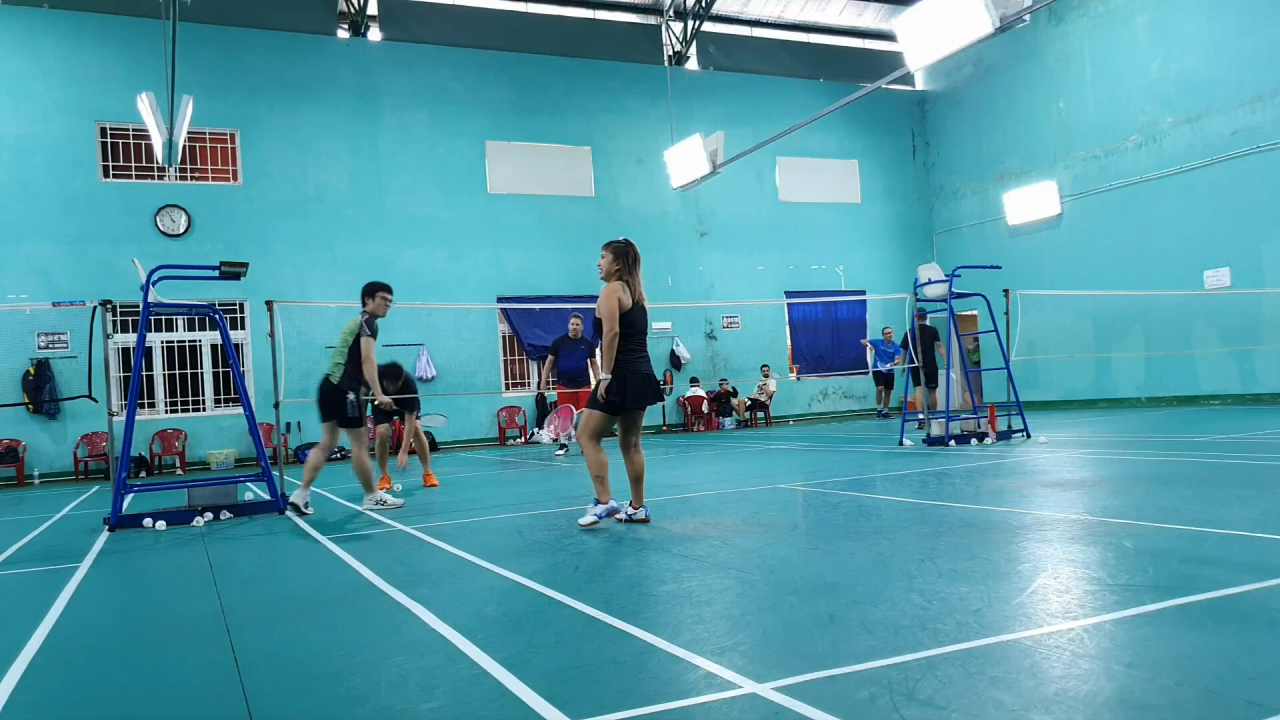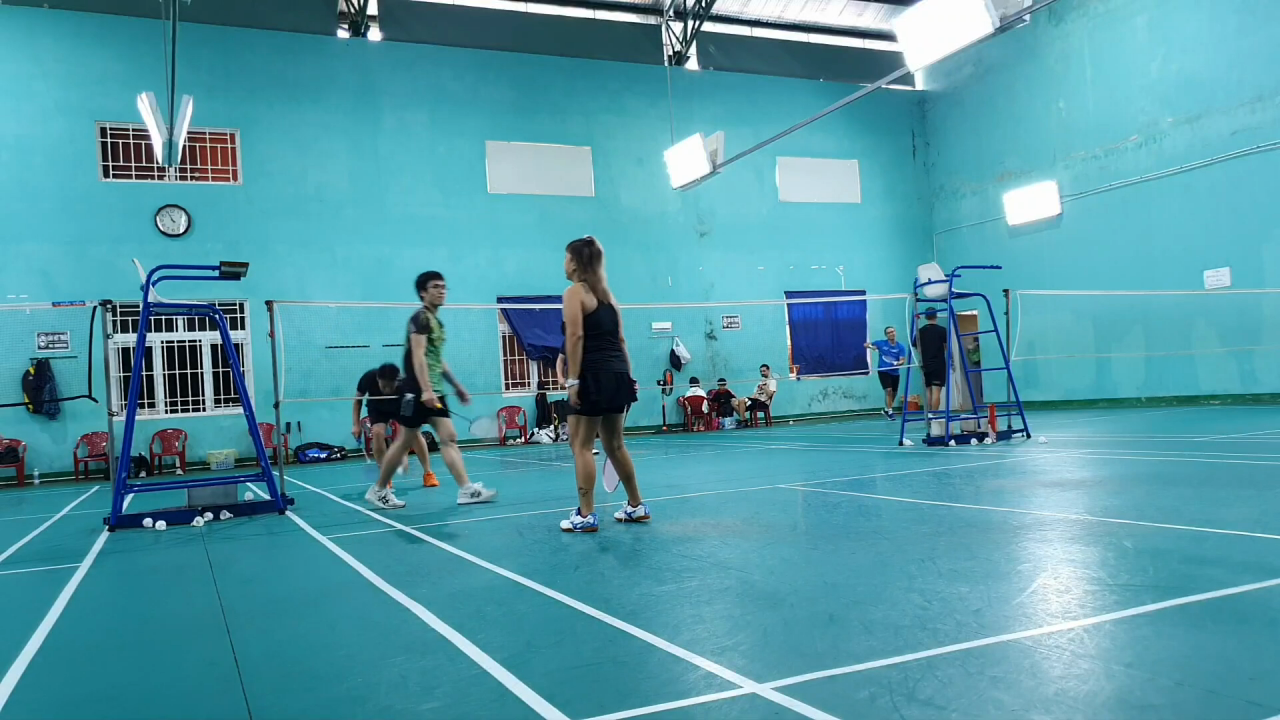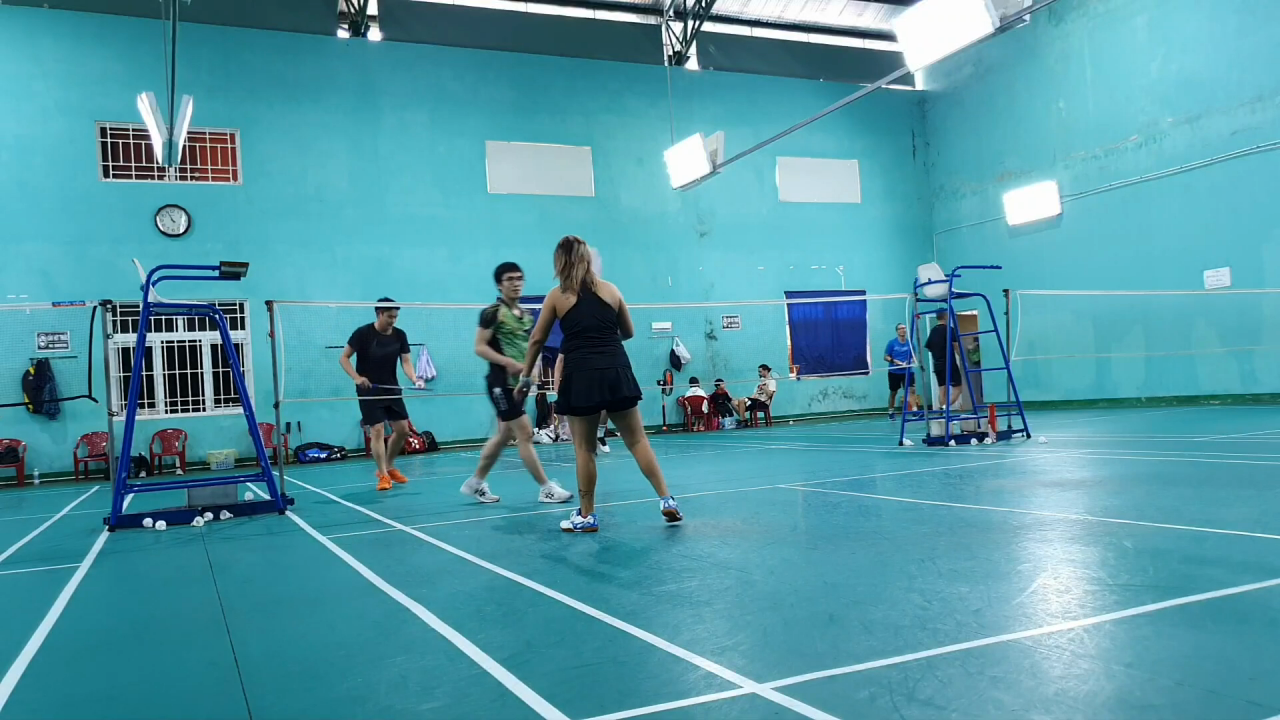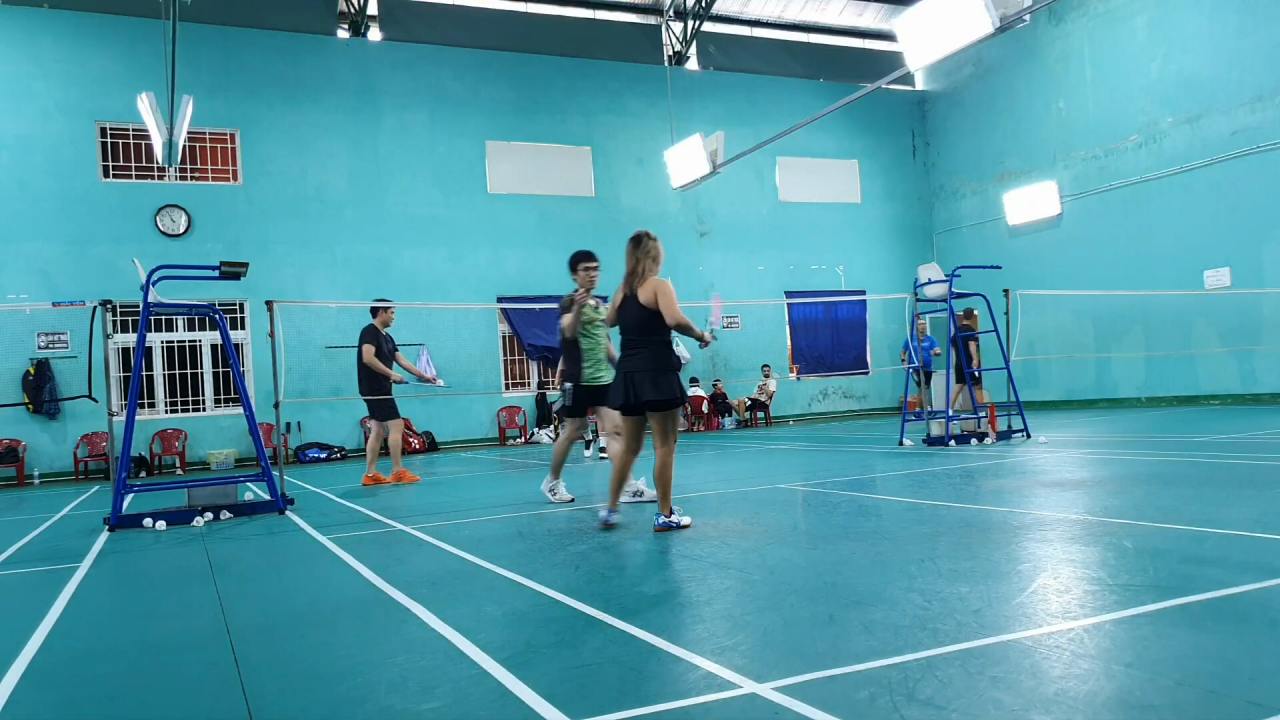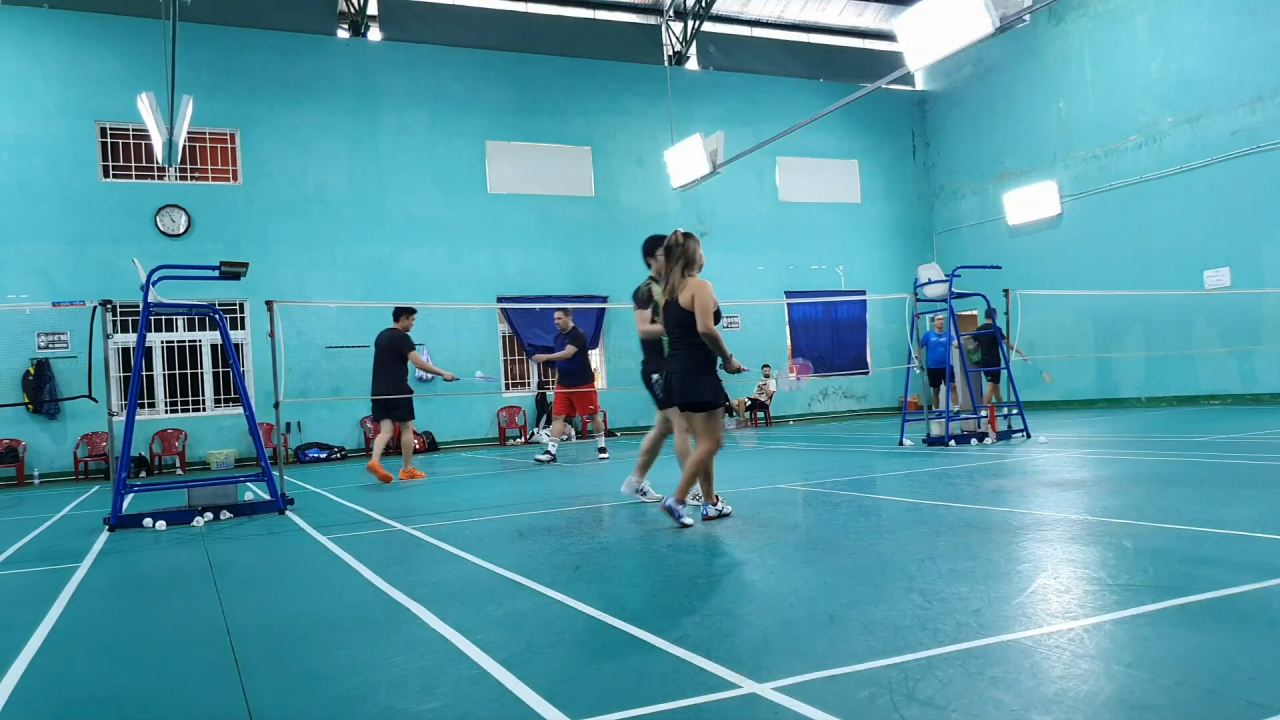
dt=0.5s
person 1, frame 1
left shoulder: (611, 290)
right shoulder: (636, 293)
left elbow: (612, 334)
left wrist: (605, 375)
left hip: (621, 376)
right hip: (640, 375)
left knee: (588, 437)
right knee: (631, 444)
left ankle: (604, 501)
right ankle: (638, 507)
person 1, frame 2
left shoulder: (574, 292)
right shoulder: (606, 294)
left elbow: (575, 338)
left wrist: (572, 380)
right wrist: (627, 377)
left hip: (593, 377)
right hip: (616, 375)
left knee: (581, 446)
right knee: (615, 445)
left ankle: (586, 515)
right ankle: (636, 505)
person 1, frame 3
left shoulder: (557, 296)
right shoulder: (609, 289)
left elbow: (536, 341)
right elbow: (628, 332)
left wrist: (526, 377)
left hip: (581, 377)
right hip: (617, 372)
left knee: (585, 449)
right knee: (637, 440)
left ankle: (586, 515)
right ankle: (666, 499)
person 1, frame 4
left shoulder: (622, 291)
right shoulder: (660, 285)
left elbow: (610, 321)
right elbow: (674, 319)
right wrist: (701, 336)
left hip: (629, 375)
right hip: (657, 374)
left knee: (628, 446)
right knee: (664, 446)
left ankle: (611, 508)
right ankle: (665, 514)
person 1, frame 5
left shoulder: (667, 292)
right shoulder: (700, 287)
right elbow: (706, 329)
right wrist: (727, 358)
left hip: (674, 374)
right hip: (697, 374)
left knee: (706, 441)
right knee: (711, 443)
left ankle: (710, 502)
right ankle: (676, 500)
person 2, frame 1
left shoulder: (356, 324)
right shoulder: (368, 322)
right elbow: (368, 359)
right wrist: (379, 394)
left hip: (330, 386)
right hip: (344, 389)
left knee: (327, 444)
right knee: (360, 443)
left ankle: (300, 494)
right ankle: (372, 496)
person 2, frame 2
left shoulder: (436, 322)
right shoulder: (420, 318)
right elbow: (418, 356)
left wrist: (457, 386)
right wrist: (426, 390)
left hip: (434, 391)
right hip: (415, 390)
left knee: (449, 438)
right knee: (405, 441)
left ankle: (467, 489)
right ankle: (379, 491)
person 2, frame 3
left shoulder: (527, 316)
right shoulder: (492, 312)
left elbow: (534, 348)
right elbow: (480, 347)
left wrist: (532, 366)
right wrist: (505, 362)
left hip: (518, 384)
right hip: (501, 384)
left knee: (503, 436)
right knee: (524, 434)
left ankle: (475, 483)
right ankle: (545, 487)
person 2, frame 4
left shoulder: (601, 306)
right shoulder: (570, 303)
right elbow: (568, 332)
right wrist: (578, 310)
left hip: (603, 378)
right hip: (578, 379)
left knee: (616, 428)
right knee: (573, 432)
left ankle: (628, 487)
right ankle: (552, 482)
person 2, frame 5
right shoulder: (645, 291)
right elbow: (644, 330)
right hip: (659, 370)
left knee: (663, 428)
right knee: (682, 426)
left ankle: (636, 481)
right ankle: (691, 490)
